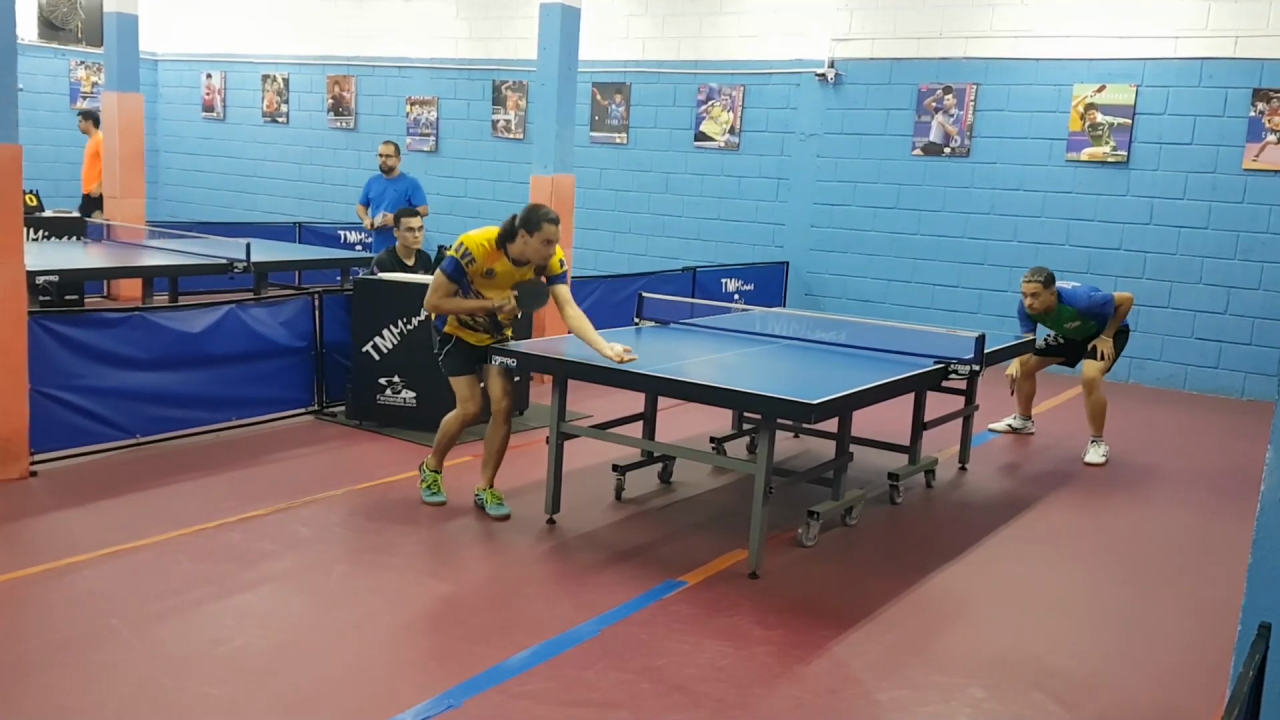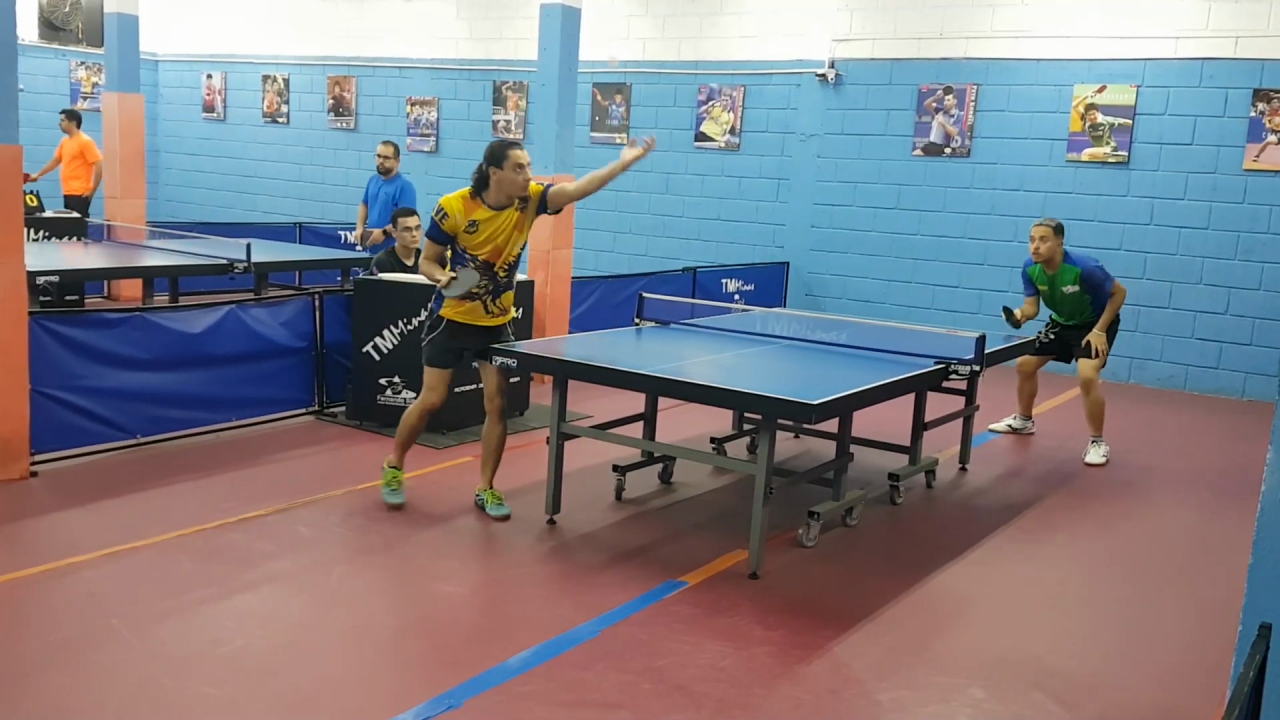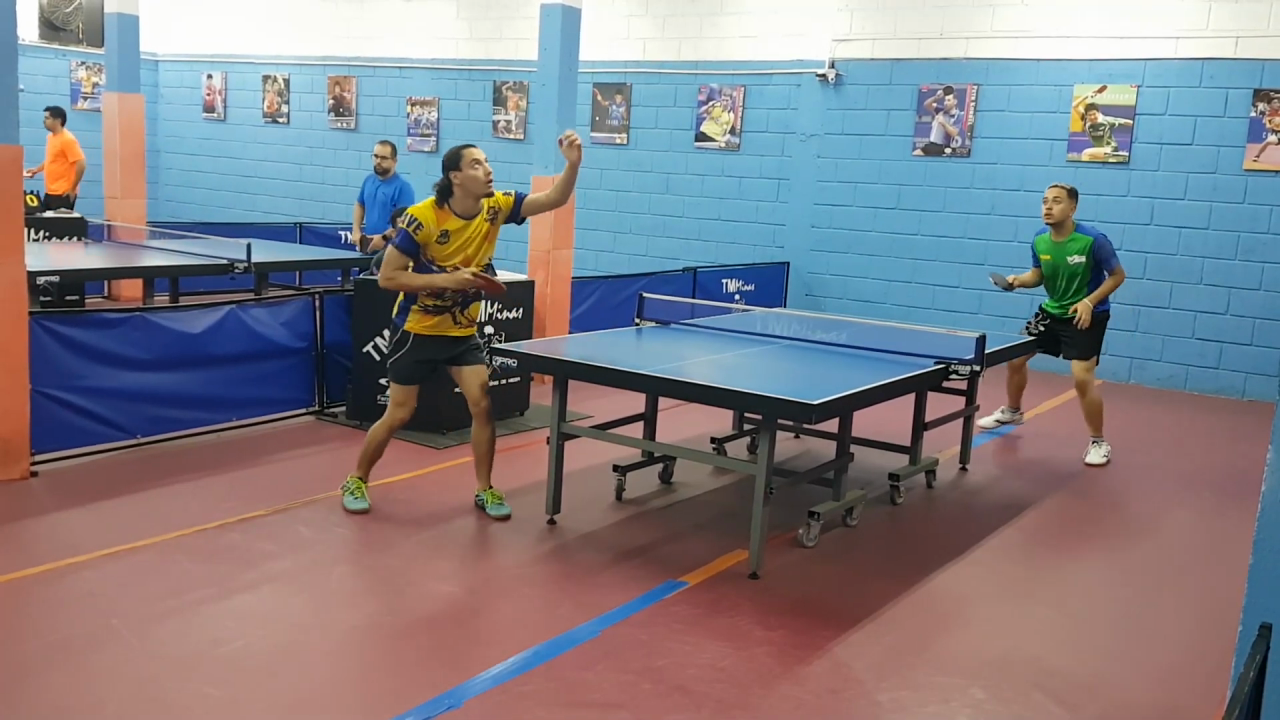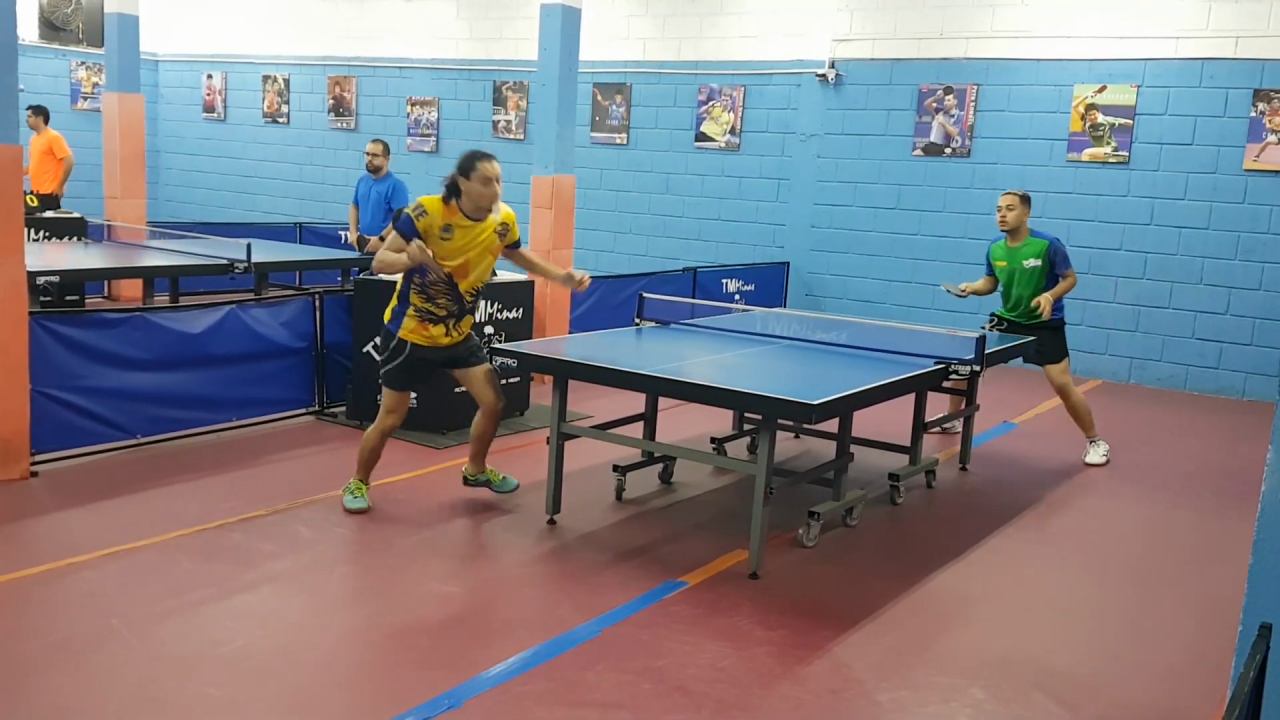
dt=0.4s
person 1, frame 1
left shoulder: (550, 259)
right shoulder: (474, 247)
left elbow: (569, 310)
right elbow: (433, 302)
left wrist: (603, 347)
right wrist: (489, 305)
left hip: (497, 336)
right hip: (457, 332)
left knee: (503, 406)
right knee: (470, 408)
left ankle: (485, 489)
right ankle: (431, 469)
person 1, frame 2
left shoulder: (533, 199)
right shoulder: (451, 208)
left elbow: (580, 188)
right elbow: (427, 261)
left wrist: (625, 163)
right wrist: (439, 275)
left hip: (500, 322)
right hip: (452, 318)
left knee: (497, 406)
right knee: (431, 399)
left ankle: (485, 490)
right ankle: (393, 465)
person 1, frame 3
left shoulder: (496, 207)
right shoulder: (421, 218)
left elbow: (556, 199)
right elbow: (387, 278)
left wrist: (572, 162)
right wrist: (446, 279)
left hip: (463, 331)
right hip: (416, 331)
left knee: (482, 407)
right knee: (399, 414)
left ankle: (485, 490)
right ankle: (356, 480)
person 1, frame 4
left shoulder: (505, 222)
right shoulder: (427, 210)
left elbow: (517, 255)
right elbow: (380, 262)
left wrist: (559, 275)
right wrist: (408, 260)
left hip: (460, 332)
right hip: (410, 332)
left knee: (493, 403)
right knee: (390, 420)
left ankle: (476, 470)
right ankle: (358, 483)
person 2, frame 1
left shoulder: (1080, 301)
right shoulder: (1026, 307)
left elbow: (1126, 299)
left wrist: (1106, 336)
right wrist: (1015, 364)
left hip: (1105, 332)
right hip: (1071, 334)
left knee: (1090, 376)
right knee: (1025, 366)
left ankle: (1098, 442)
right ankle: (1023, 421)
person 2, frame 2
left shoulder: (1085, 268)
right shoulder: (1030, 268)
left elbow: (1119, 293)
right elbow: (1032, 306)
left wrist: (1098, 331)
right wrist: (1022, 314)
left hip: (1095, 324)
right hip: (1062, 323)
left knee: (1087, 377)
right knee: (1025, 364)
left ankle: (1098, 442)
right ankle: (1023, 421)
person 2, frame 3
left shoulder: (1094, 240)
right shoulder: (1040, 240)
left elbow: (1118, 275)
left wrist: (1089, 301)
right wrist: (1019, 280)
left hip: (1086, 316)
right hip: (1051, 313)
left knee: (1082, 379)
right knee: (1015, 359)
left ankle: (1098, 442)
right ankle: (1011, 412)
person 2, frame 4
left shoulder: (1048, 245)
right shoulder: (994, 248)
left elbow: (1070, 279)
left wrist: (1049, 297)
right wrist: (971, 288)
left hip: (1044, 323)
right hip: (1006, 320)
left knee: (1062, 384)
left ankle: (1094, 441)
right ankle: (952, 419)
